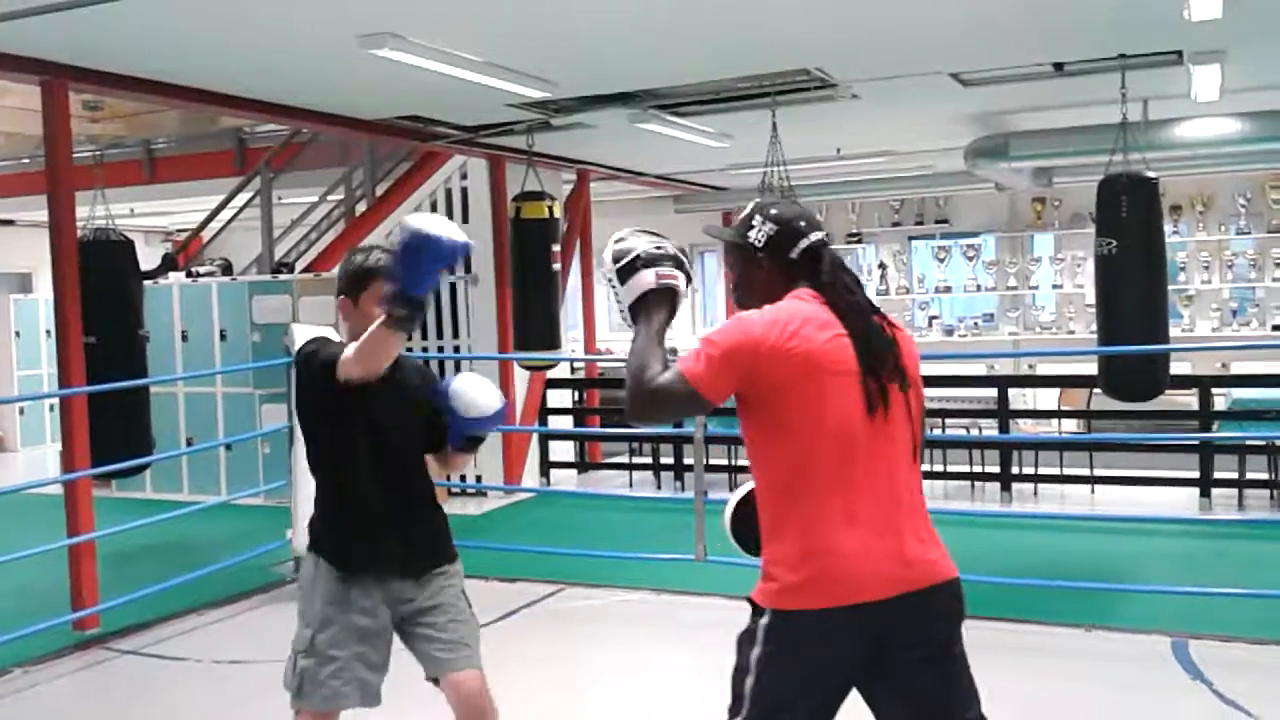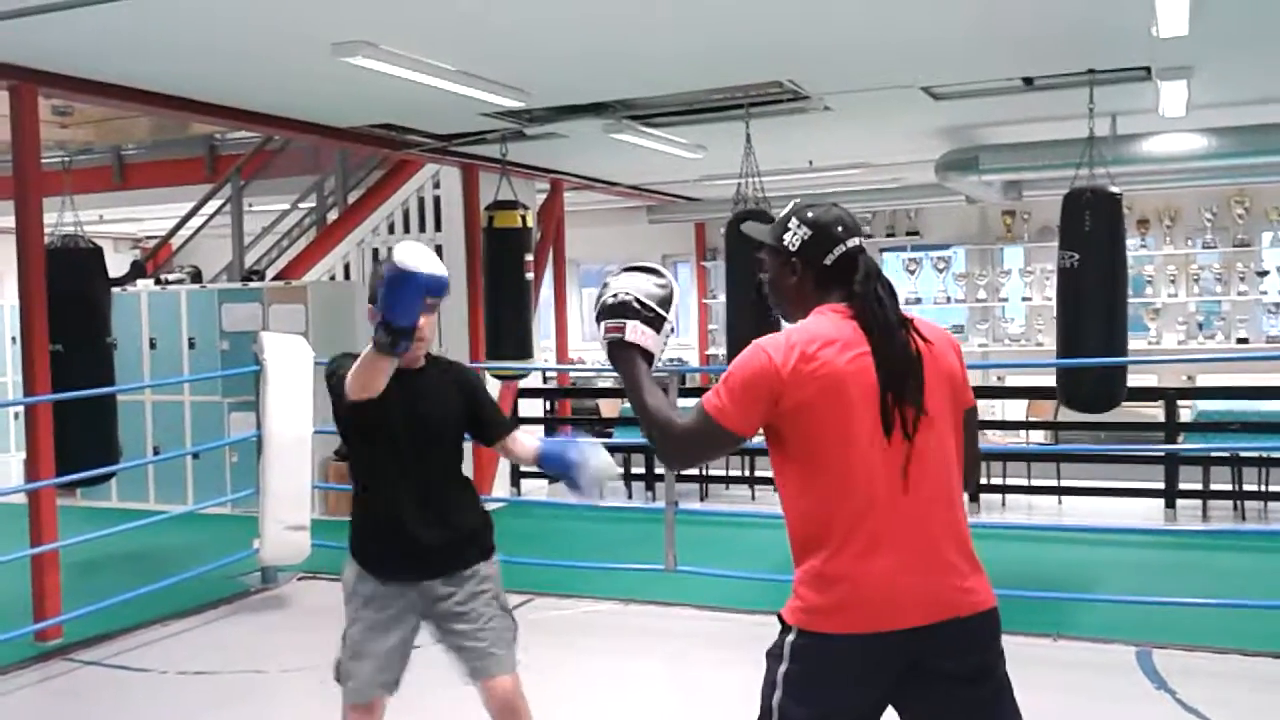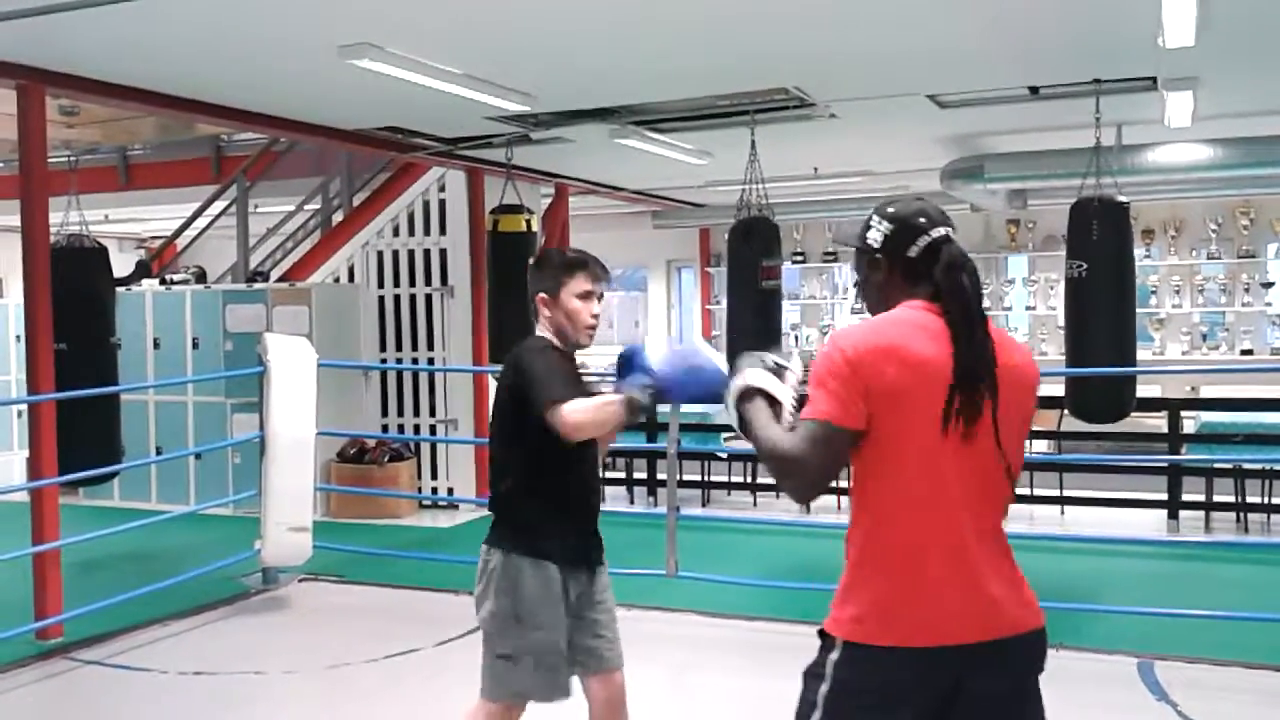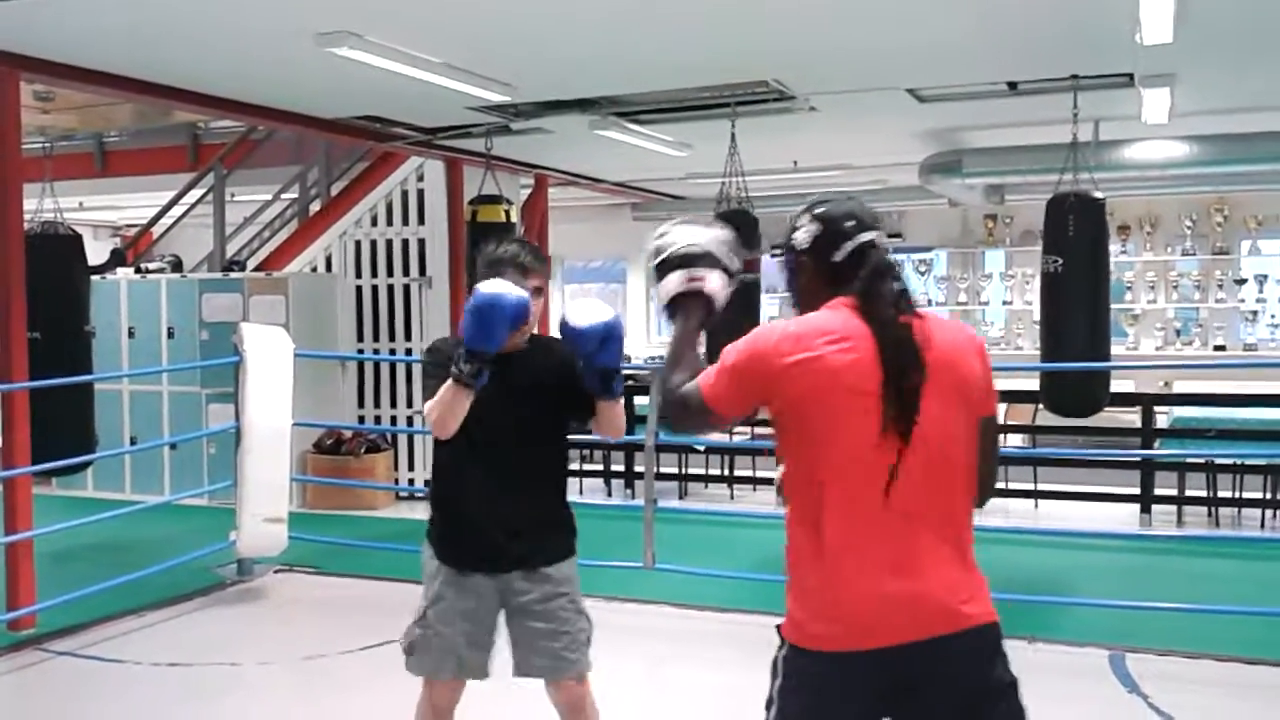
dt=1s
person 1, frame 1
left shoulder: (755, 335)
right shoulder: (888, 334)
left elbow: (645, 402)
left wrist: (651, 308)
left hip: (813, 598)
right hip: (922, 585)
person 1, frame 2
left shoulder: (779, 360)
right shoulder: (939, 345)
left elbow: (677, 448)
right elbow: (967, 468)
left wrist: (630, 352)
left hip: (842, 623)
right hip: (958, 610)
person 1, frame 3
left shoulder: (858, 346)
right shoulder: (1016, 359)
left elbow: (804, 479)
left wrist: (756, 401)
left hip: (885, 634)
right hip: (1001, 627)
person 1, frame 4
left shoulder: (777, 350)
right shoulder: (963, 346)
left elbow: (676, 411)
right elbow: (980, 487)
left wrist: (689, 307)
left hip: (834, 636)
right hip: (957, 626)
person 2, frame 1
left shoulder: (417, 376)
right shoulder: (318, 359)
left elbow: (448, 461)
right elbow: (364, 364)
left wrist: (469, 431)
right wrist: (408, 297)
left hip: (427, 560)
right hip: (346, 566)
person 2, frame 2
left shoulder: (454, 379)
right shoulder: (343, 372)
left elbow: (504, 436)
right elbow: (361, 388)
left wrist: (557, 457)
right wrist: (391, 338)
left hip: (464, 562)
right hip: (381, 569)
person 2, frame 3
left shoulder: (565, 362)
right shoulder: (534, 359)
left elbow: (590, 447)
right elbow: (575, 422)
left wrist: (631, 386)
right wrist: (646, 393)
left hip: (576, 556)
right hip: (526, 558)
person 2, frame 4
left shoulder: (557, 359)
right shoulder: (447, 356)
left elbow: (612, 427)
right elbow: (441, 425)
left wrist: (607, 372)
right wrist: (474, 357)
left hip: (544, 558)
right hip: (461, 557)
